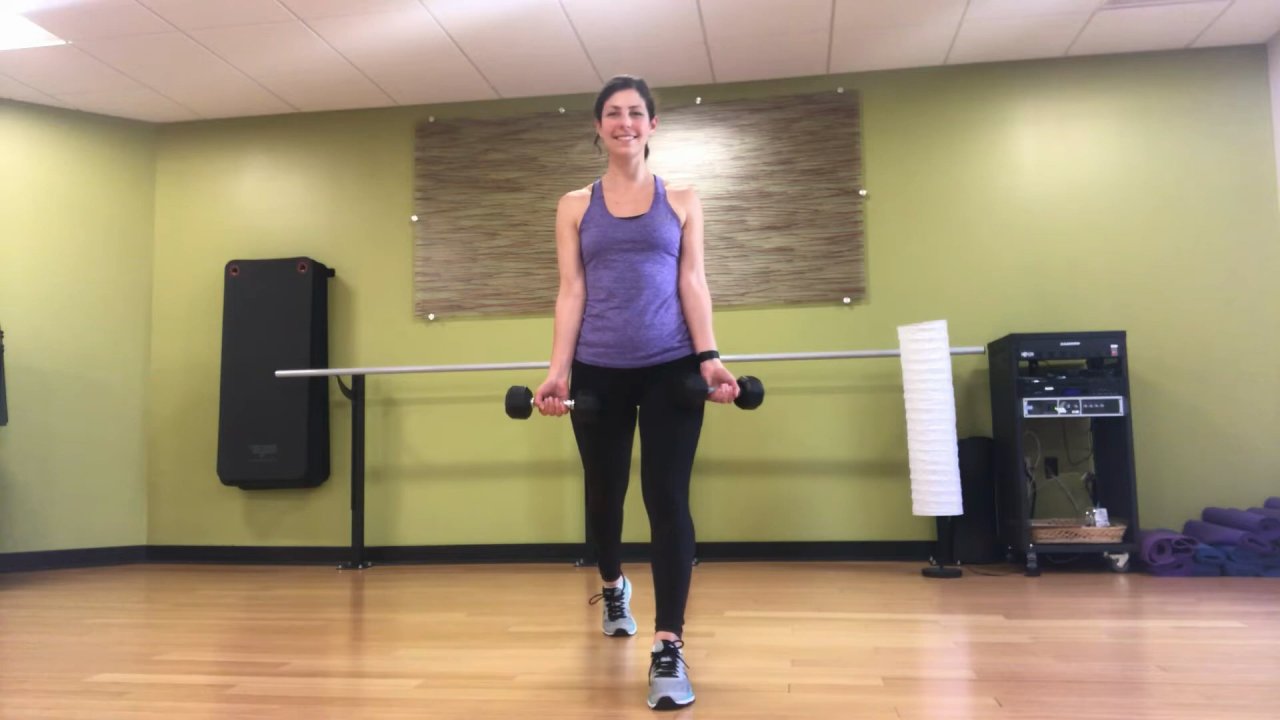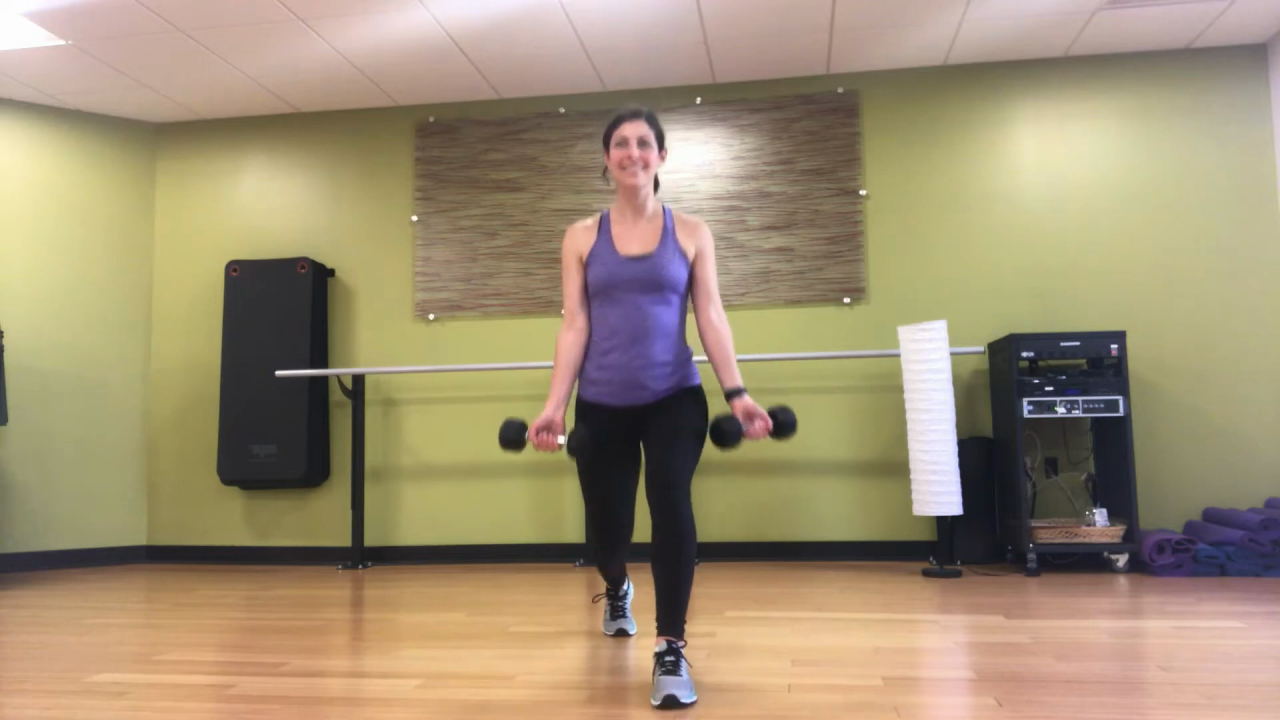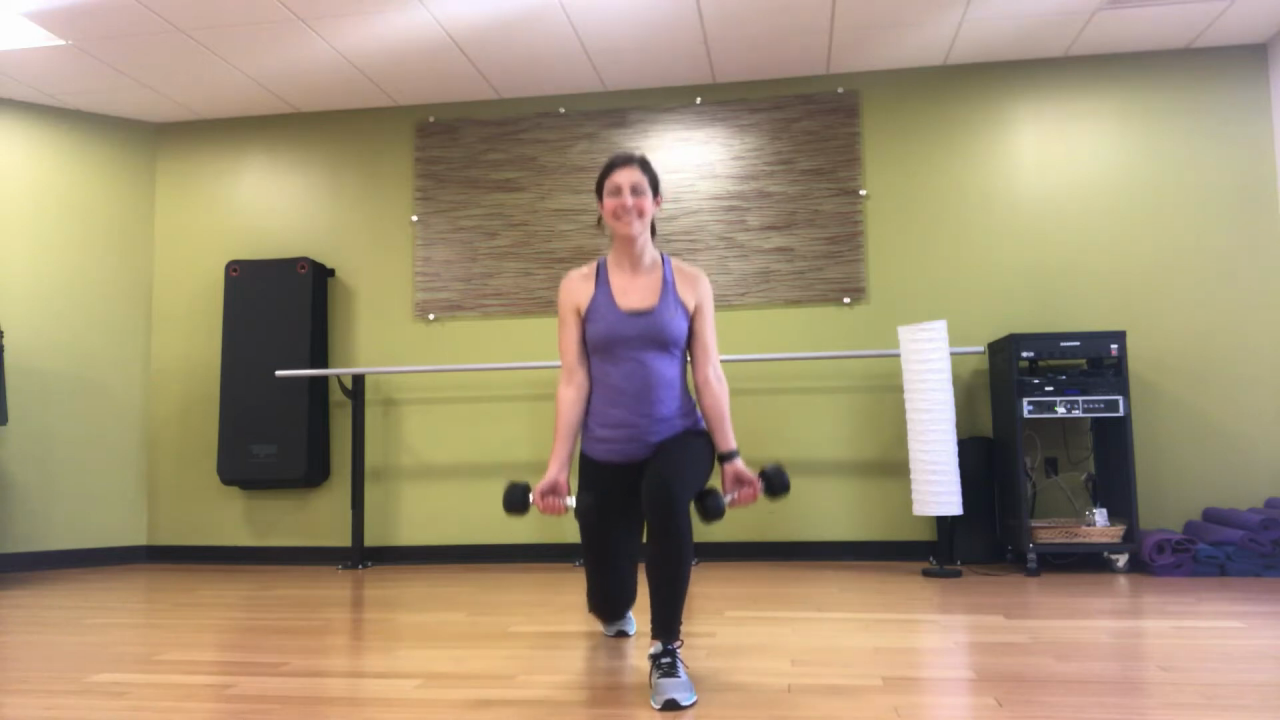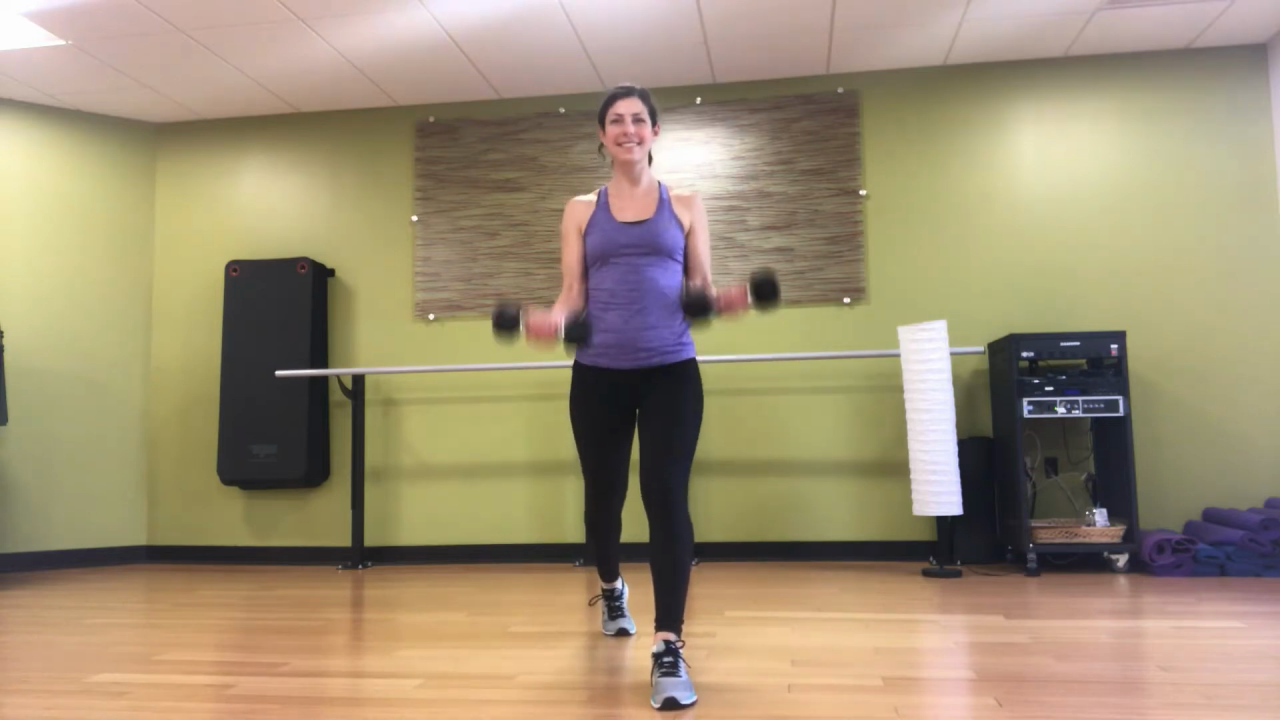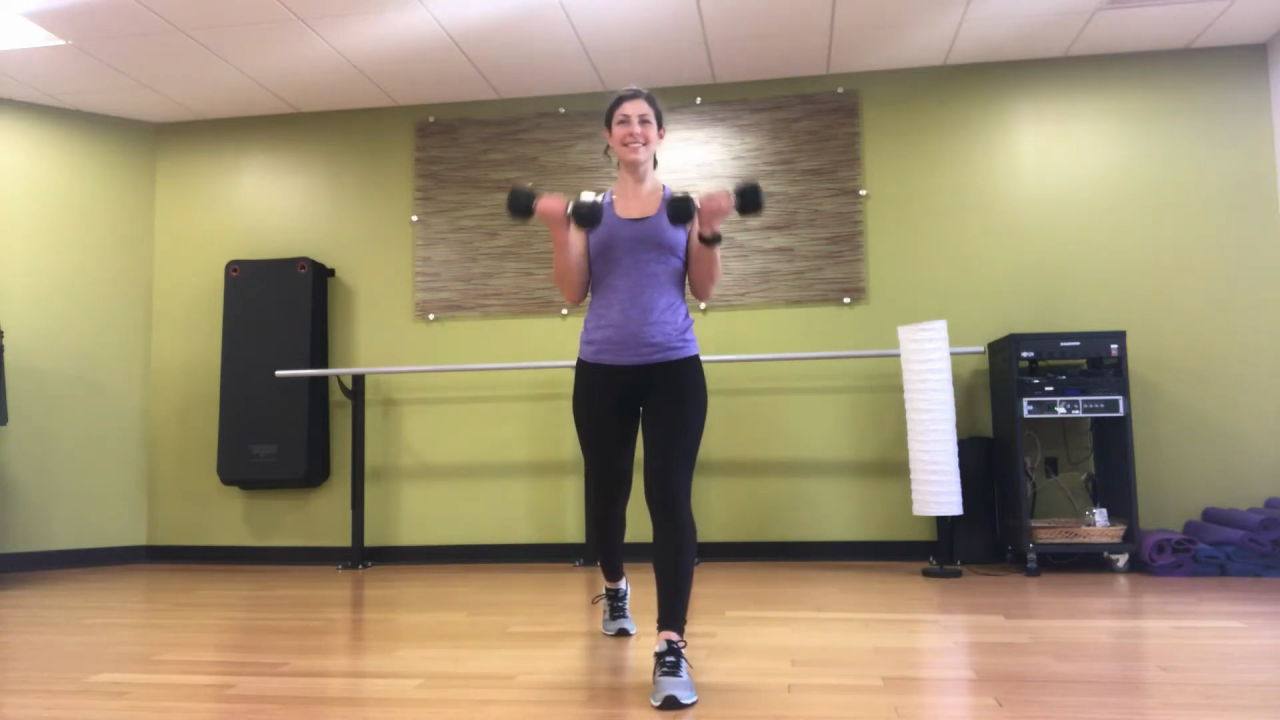
dt=0.7s
person 1, frame 1
left shoulder: (681, 199)
right shoulder: (575, 205)
left elbow: (692, 283)
right elbow: (571, 292)
left wrist: (710, 358)
right wrist: (558, 371)
left hip: (669, 366)
right hip: (600, 370)
left knee: (667, 496)
right knee: (604, 492)
left ankle: (668, 648)
right ankle: (613, 586)
person 1, frame 2
left shoulder: (691, 232)
right shoulder: (582, 237)
left elbow: (710, 317)
right elbow: (574, 325)
left wrist: (736, 393)
right wrist: (554, 405)
left hip: (673, 395)
right hip: (603, 403)
left knee: (669, 493)
right knee: (607, 532)
left ankle: (671, 649)
right ankle: (617, 589)
person 1, frame 3
left shoulder: (691, 282)
right shoulder: (578, 286)
left elbow: (708, 374)
right elbow: (573, 382)
left wrist: (729, 455)
right wrist: (558, 465)
left hip: (678, 438)
right hip: (605, 455)
left knee: (666, 498)
right knee: (609, 603)
left ankle: (667, 651)
right ankle: (620, 605)
person 1, frame 4
left shoulder: (685, 204)
right shoulder: (581, 209)
left elbow: (697, 288)
right elbow: (574, 291)
left wrist: (716, 298)
right wrist: (553, 317)
left hip: (670, 370)
right hip: (599, 373)
left knee: (666, 497)
right knee: (603, 494)
left ankle: (668, 650)
right ankle: (611, 590)
person 1, frame 5
left shoulder: (686, 205)
left elbow: (704, 289)
right elbow: (573, 291)
left wrist: (709, 231)
right wrist: (560, 231)
left hip: (673, 367)
right hip: (601, 369)
left knee: (670, 497)
right knee: (606, 494)
left ankle: (671, 648)
right ankle: (615, 589)
